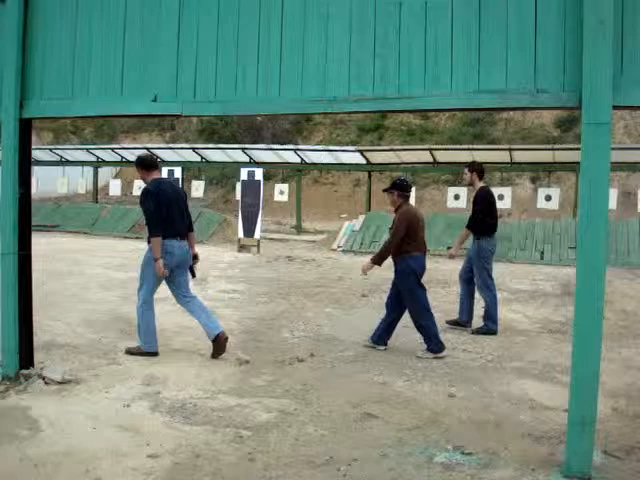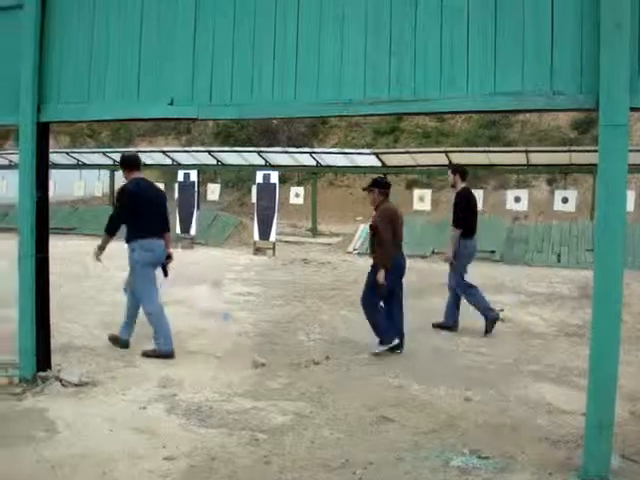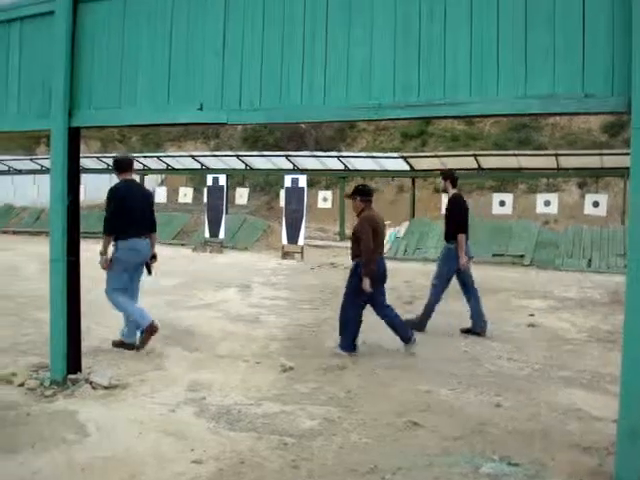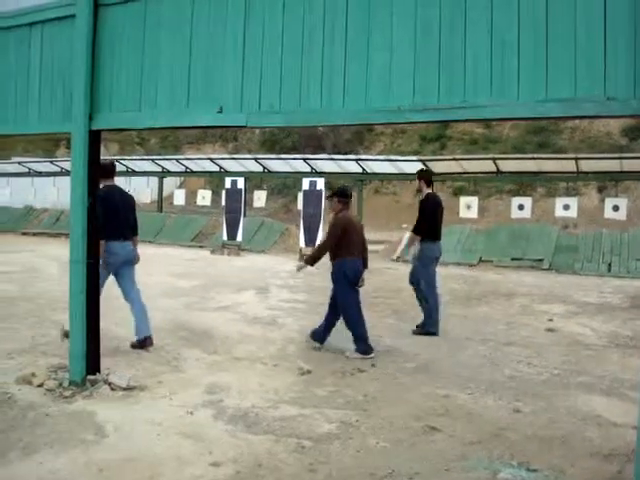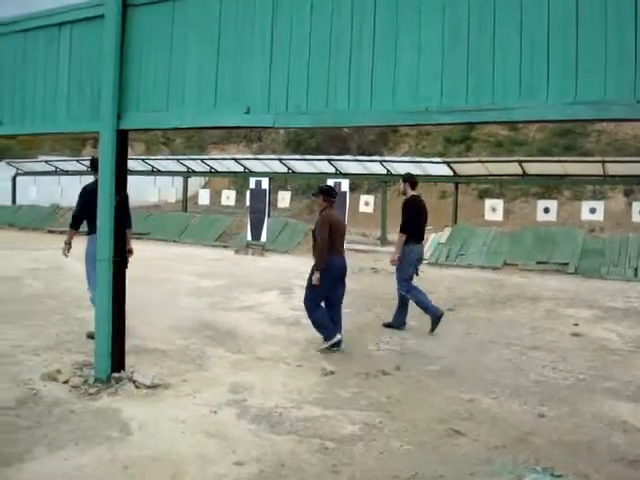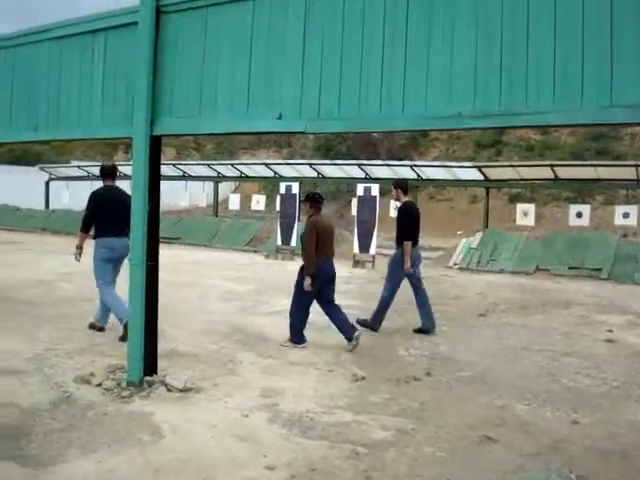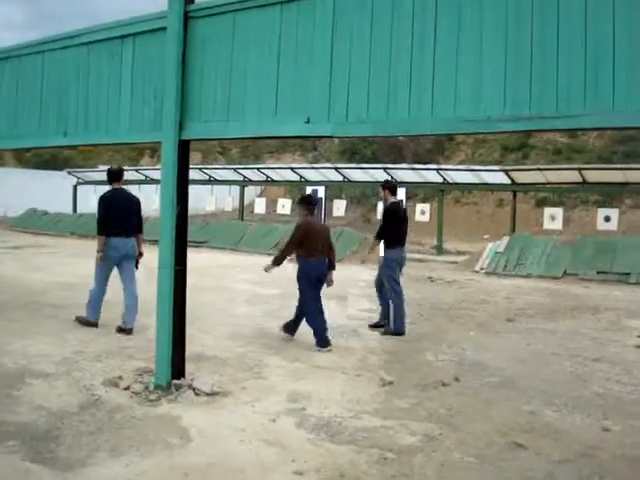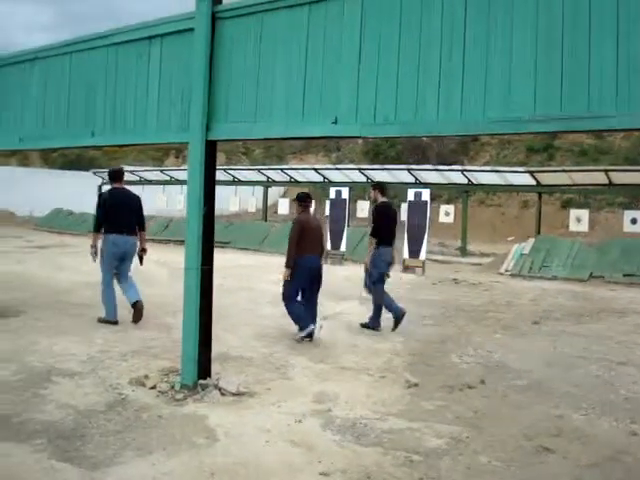
dt=0.4s
person 1, frame 1
left shoulder: (149, 191)
right shoulder: (176, 188)
left elbow: (154, 227)
right elbow: (188, 221)
left wrist: (157, 258)
right wrist: (192, 249)
left hip: (164, 248)
right hip: (182, 247)
left knee: (145, 296)
right knee: (185, 296)
left ankle: (148, 346)
right ankle: (216, 332)
person 1, frame 2
left shoulder: (127, 190)
right shoulder: (156, 189)
left elbow: (115, 221)
right elbow: (165, 222)
left wrist: (101, 247)
right wrist: (167, 249)
left hip: (140, 248)
right hip: (157, 246)
left knee: (148, 298)
right knee: (132, 290)
left ankle: (164, 347)
right ankle: (124, 336)
person 1, frame 3
left shoulder: (116, 191)
right shoulder: (146, 192)
left elbow: (110, 225)
right elbow: (152, 225)
left wrist: (104, 252)
right wrist: (152, 249)
left hip: (126, 246)
right hip: (143, 246)
left knee: (114, 292)
right knee: (130, 293)
left ankle: (147, 324)
right ankle: (130, 338)
person 1, frame 4
left shoulder: (101, 196)
right shoulder: (128, 197)
left elbow: (101, 229)
right elbow: (134, 227)
left wrist: (99, 257)
right wrist: (134, 250)
left hip: (109, 248)
right hip: (126, 248)
right knee: (132, 292)
right ankle: (144, 335)
person 1, frame 5
left shoulder: (88, 190)
left elbow: (77, 217)
right elbow: (127, 220)
left wrist: (68, 242)
right wrist: (128, 244)
left hip: (97, 240)
left knee: (96, 286)
person 1, frame 6
left shoulder: (97, 195)
right shoulder: (126, 197)
left elbow: (87, 223)
right elbow: (132, 224)
left wrist: (79, 246)
right wrist: (130, 246)
left hip: (104, 244)
right hip: (123, 243)
left knee: (104, 286)
right knee: (108, 284)
left ankle: (127, 320)
right ankle: (100, 322)
person 1, frame 7
left shoulder: (106, 198)
right shoulder: (134, 199)
left elbow: (101, 226)
right elbow: (139, 226)
left wrist: (99, 249)
right wrist: (139, 247)
left hip: (112, 244)
right hip: (129, 244)
left knee: (100, 283)
right knee: (130, 285)
left ankle: (91, 318)
right ankle: (128, 324)
person 1, frame 8
left shoulder: (105, 197)
right shoulder: (134, 197)
left elbow: (98, 223)
right elbow: (141, 224)
left wrist: (94, 245)
right wrist: (143, 244)
left hip: (112, 240)
right hip: (130, 241)
left knee: (107, 279)
right knee: (124, 276)
left ankle: (110, 315)
right ankle: (136, 301)
person 2, frame 1
left shoulder: (404, 214)
right shoulder: (412, 212)
left elbow: (392, 242)
left wrist: (373, 262)
left hip: (407, 264)
right hip: (413, 261)
left knee: (418, 307)
right knee: (394, 303)
left ankle: (436, 347)
right ankle: (379, 339)
person 2, frame 2
left shoulder: (384, 211)
right shoulder: (392, 210)
left elbow: (385, 241)
left wrist: (381, 268)
left hip: (386, 263)
right hip: (397, 260)
left knee: (369, 301)
right knee: (393, 304)
left ankle: (388, 338)
right ankle: (395, 343)
person 2, frame 3
left shoulder: (365, 219)
right shoulder: (375, 217)
left elbow: (367, 249)
left wrist: (365, 276)
left hip: (364, 267)
right hip: (378, 265)
left knee: (350, 307)
right knee: (380, 305)
left ankle: (347, 346)
right ankle: (407, 336)
person 2, frame 4
left shoulder: (340, 219)
right shoulder: (355, 220)
left elbow: (326, 245)
right elbow: (363, 247)
left wrist: (306, 262)
right wrist: (362, 270)
left hip: (343, 267)
right hip: (354, 265)
left knee: (351, 308)
right knee: (335, 304)
left ankle: (364, 349)
right ankle: (319, 337)
person 2, frame 5
left shoulder: (324, 217)
right shoulder: (338, 218)
left elbow: (322, 245)
left wrist: (317, 270)
left hip: (326, 265)
right hip: (340, 263)
left knee: (312, 303)
right knee: (334, 304)
left ankle: (330, 334)
right ankle: (334, 341)
person 2, frame 6
left shoulder: (312, 223)
right shoulder: (328, 223)
left elbow: (309, 251)
left wrist: (307, 276)
left hip: (315, 269)
right hip: (328, 267)
left knee: (299, 305)
right knee: (329, 304)
left ankle: (296, 339)
right ankle: (351, 332)
person 2, frame 7
left shoulder: (303, 225)
right shoulder: (322, 226)
left elbow: (289, 247)
right elbow: (330, 250)
left wrist: (274, 263)
right wrist: (330, 271)
left hip: (308, 268)
right hip: (321, 267)
left knee: (312, 305)
right knee: (305, 301)
left ankle: (323, 343)
right ankle: (290, 329)
person 2, frame 8
left shoulder: (299, 220)
right shoulder: (317, 222)
left elbow: (292, 246)
right elbow: (321, 246)
left wrist: (288, 267)
left hip: (301, 262)
right hip: (316, 263)
left knee: (289, 297)
right knee: (310, 300)
left ankle: (305, 325)
right ankle: (307, 333)
person 3, frame 1
left shoulder: (482, 195)
right shoulder: (484, 193)
left elbow: (472, 224)
left wrist: (456, 247)
left hip: (483, 243)
right hip: (480, 242)
left knee: (485, 284)
right knee: (466, 277)
left ankle: (490, 325)
right ankle: (464, 318)
person 3, frame 2
left shoulder: (462, 195)
right shoulder: (467, 194)
left elbow: (458, 224)
left wrist: (450, 249)
left hip: (462, 243)
right hip: (467, 243)
left knee: (458, 283)
right knee: (456, 283)
left ankle: (490, 314)
right ankle: (450, 321)
person 3, frame 3
left shoulder: (454, 201)
right shoulder: (459, 199)
left elbow: (460, 230)
left wrist: (462, 255)
left hip: (453, 249)
right hip: (460, 249)
left knee: (438, 285)
right knee: (468, 287)
left ankle: (420, 322)
right ankle: (479, 325)
person 3, frame 4
left shoulder: (426, 201)
right shoulder: (436, 199)
left elbow: (418, 228)
left wrist: (405, 249)
left hip: (427, 247)
right hip: (433, 246)
left knee: (427, 287)
right knee: (415, 281)
left ankle: (431, 326)
right ankle: (429, 320)
person 3, frame 5
left shoulder: (409, 202)
right shoulder: (421, 202)
left elbow: (404, 229)
left wrist: (396, 252)
left hip: (409, 248)
right hip: (418, 247)
left knee: (404, 285)
right knee: (405, 284)
left ankle: (434, 311)
right ankle: (398, 321)
person 3, frame 6
left shoulder: (404, 209)
right shoulder: (414, 207)
left elbow: (406, 236)
left wrist: (407, 259)
left hip: (404, 253)
right hip: (415, 252)
left knee: (389, 289)
right knee: (418, 289)
left ankle: (374, 322)
right ankle: (428, 325)
person 3, frame 7
left shoulder: (390, 209)
right shoulder: (401, 208)
left elbow: (381, 233)
left wrist: (369, 252)
left hip: (392, 253)
right hip: (398, 251)
left knee: (393, 289)
right knee: (381, 284)
left ankle: (398, 327)
right ankle: (385, 319)
person 3, frame 8
left shoulder: (378, 208)
right shoulder: (392, 209)
left elbow: (374, 233)
left wrist: (369, 255)
left hip: (380, 251)
right hip: (389, 251)
left knee: (371, 284)
right knee: (378, 284)
left ankle: (397, 310)
right ankle: (374, 322)
